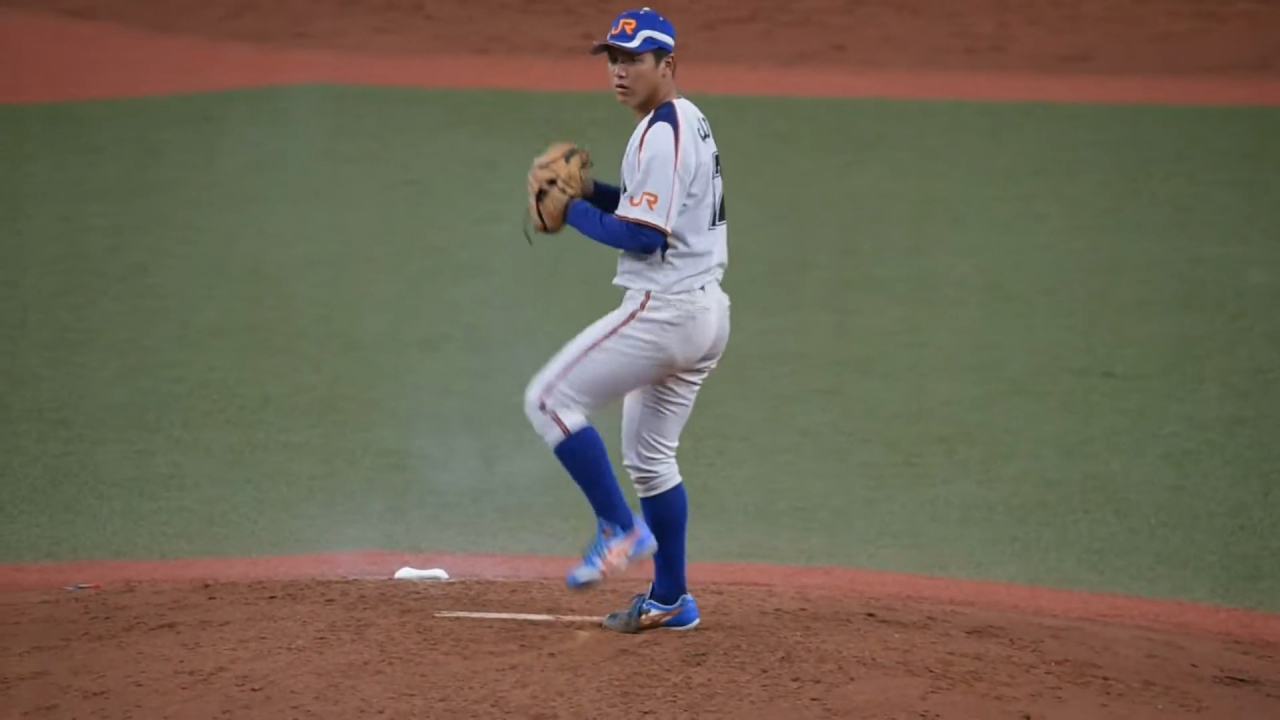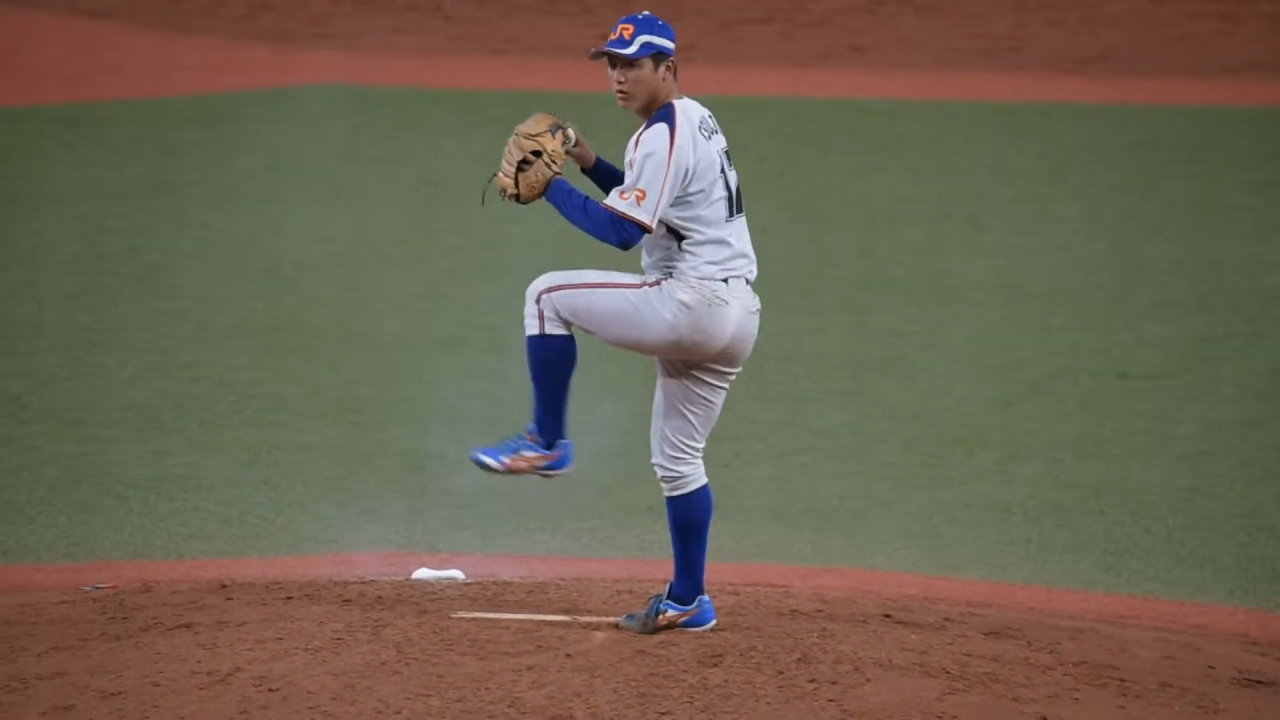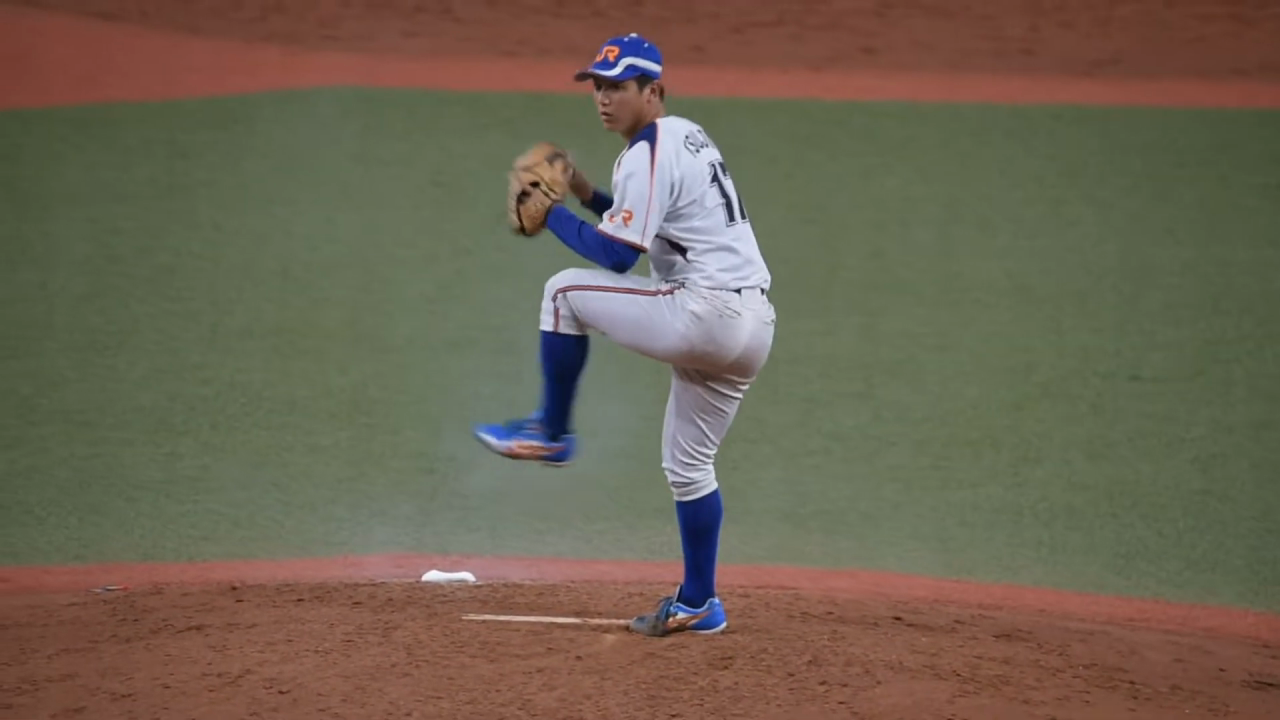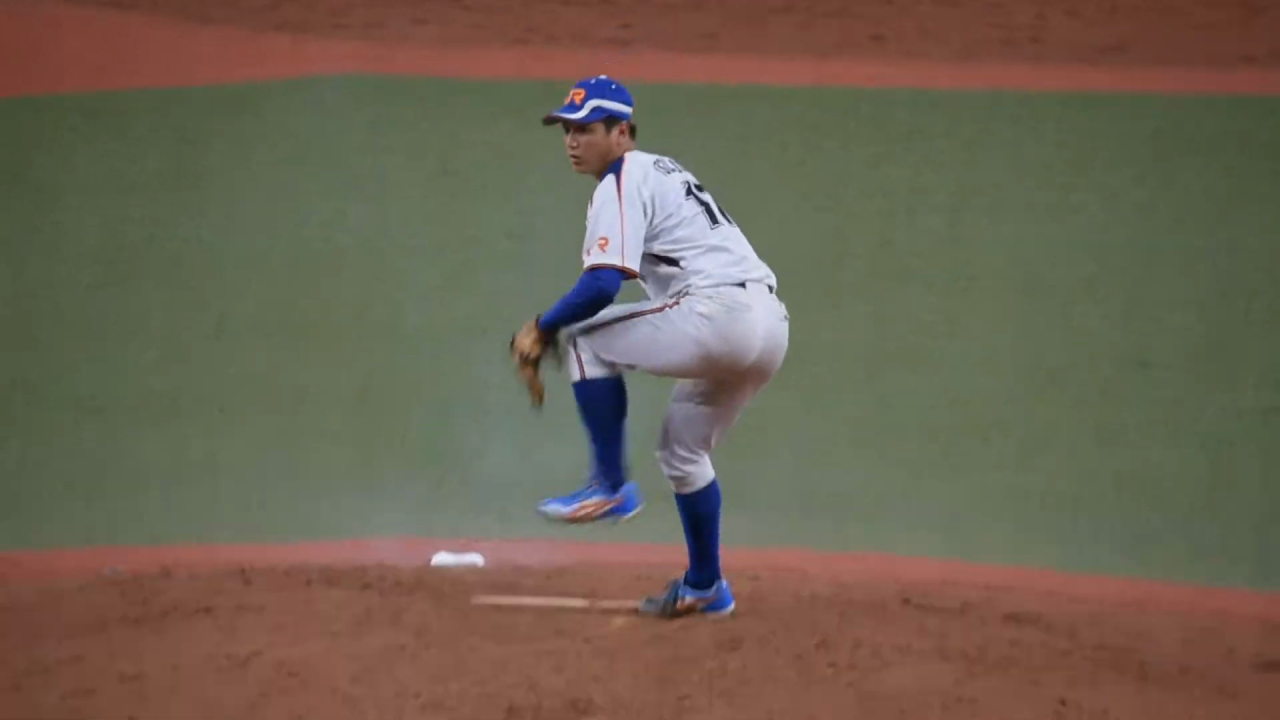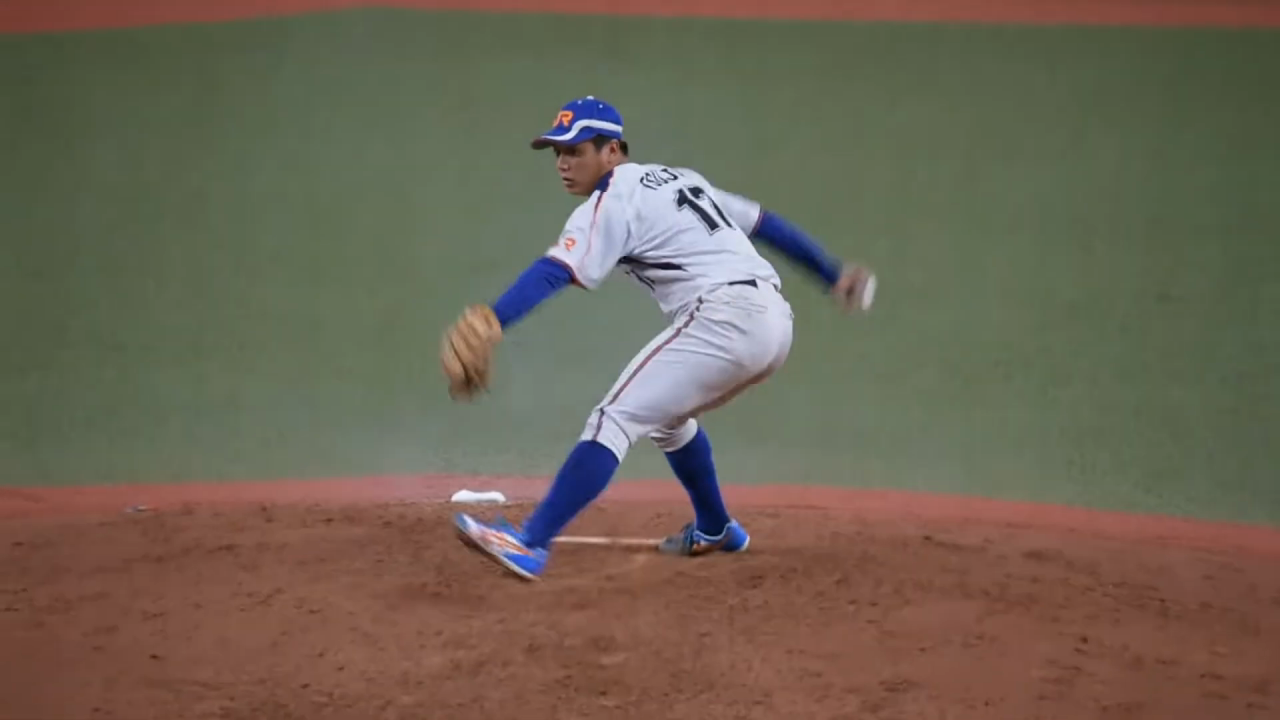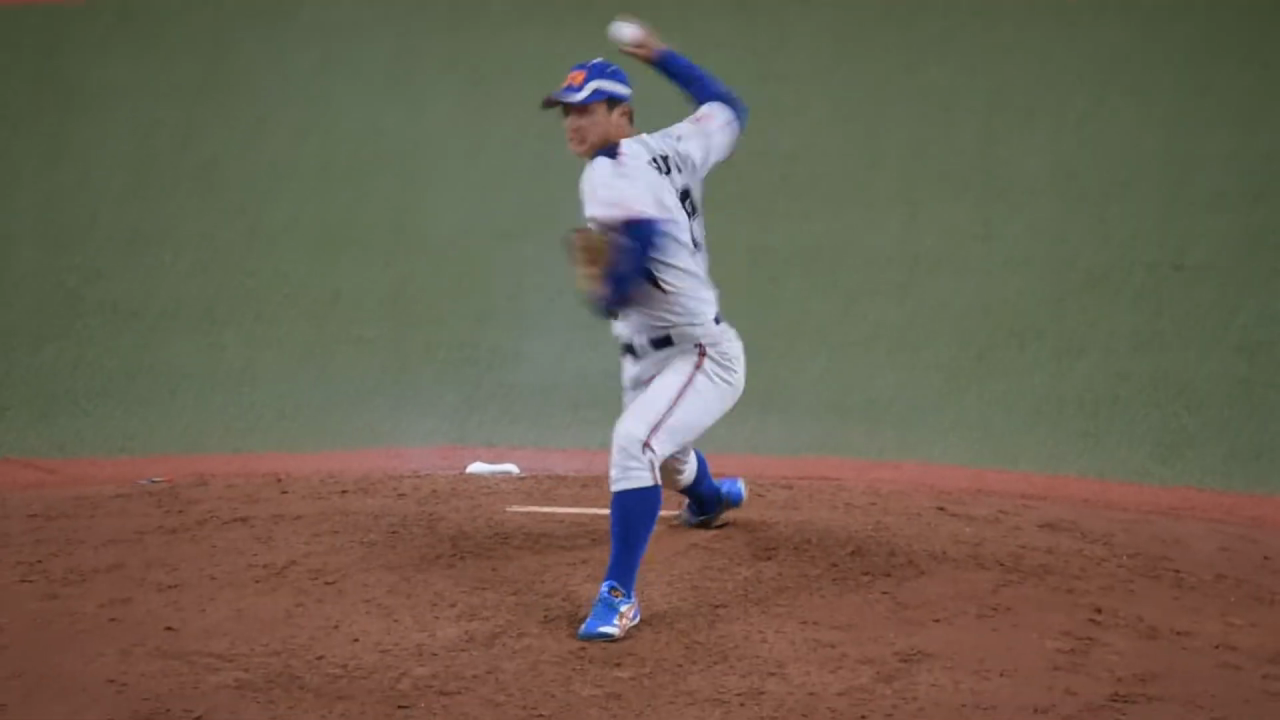
dt=0.2s
person 1, frame 1
left shoulder: (661, 133)
right shoulder: (685, 122)
left elbow: (643, 236)
left wrist: (571, 212)
right wrist: (593, 192)
left hip: (665, 311)
right hip: (701, 311)
left knee: (549, 398)
right knee: (650, 455)
left ankle: (621, 529)
right ankle: (669, 599)
person 1, frame 2
left shoulder: (663, 134)
right shoulder: (694, 119)
left elbow: (619, 230)
left wrist: (550, 187)
right wrist: (593, 165)
left hip: (694, 304)
right hip: (735, 312)
left knee: (549, 294)
right knee: (679, 459)
left ankle: (545, 441)
right ankle: (687, 600)
person 1, frame 3
left shoulder: (648, 152)
right shoulder: (686, 137)
left elbow: (616, 254)
left wrist: (551, 213)
right wrist: (594, 197)
left hip: (708, 313)
right hip: (751, 323)
left knee: (565, 292)
right knee: (690, 465)
left ankle: (551, 433)
right ankle: (698, 604)
person 1, frame 4
left shoulder: (618, 183)
right shoulder: (660, 172)
left elbow: (601, 286)
left wrist: (544, 324)
left hip: (721, 315)
right hip: (765, 326)
left knee: (585, 338)
right knee: (682, 452)
left ankle: (609, 485)
right ankle: (705, 587)
person 1, frame 5
left shoulder: (607, 204)
right shoulder: (678, 178)
left elbow: (549, 275)
right elbow: (767, 224)
right wrist: (835, 274)
left hip: (729, 320)
right hip: (770, 320)
left knee: (615, 419)
right knee: (668, 416)
left ankle: (529, 542)
right ankle: (716, 530)
person 1, frame 6
left shoulder: (612, 175)
right shoulder: (667, 150)
left elbow: (649, 236)
right elbow: (730, 113)
left wrist: (610, 293)
right wrist: (660, 56)
left hip: (699, 355)
right hip: (656, 356)
left knee: (632, 448)
right knee: (662, 440)
left ankle: (620, 594)
right ankle: (716, 495)
